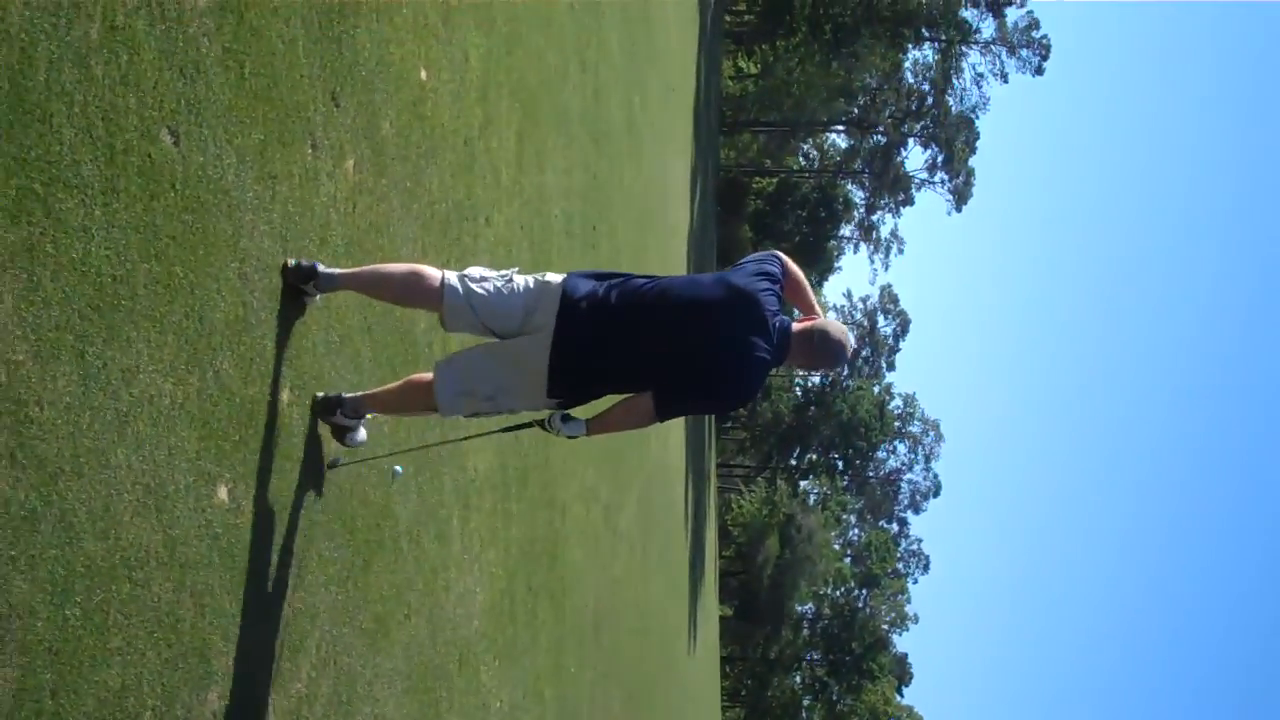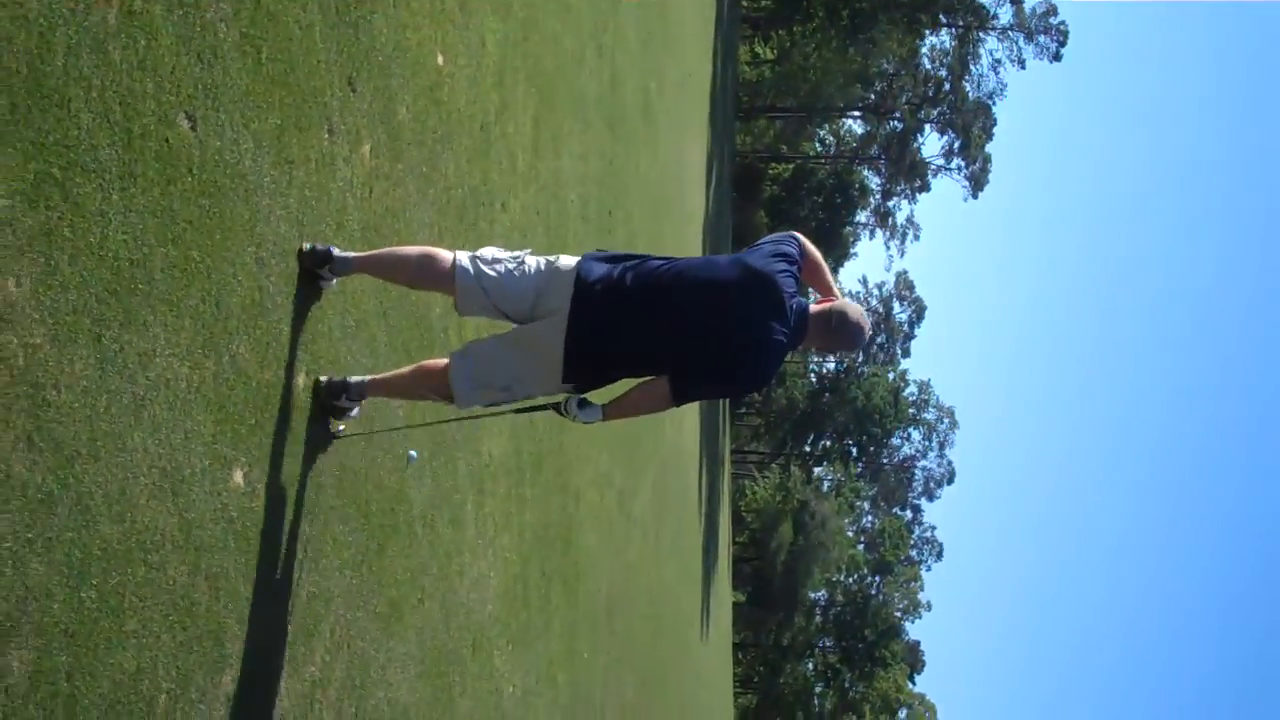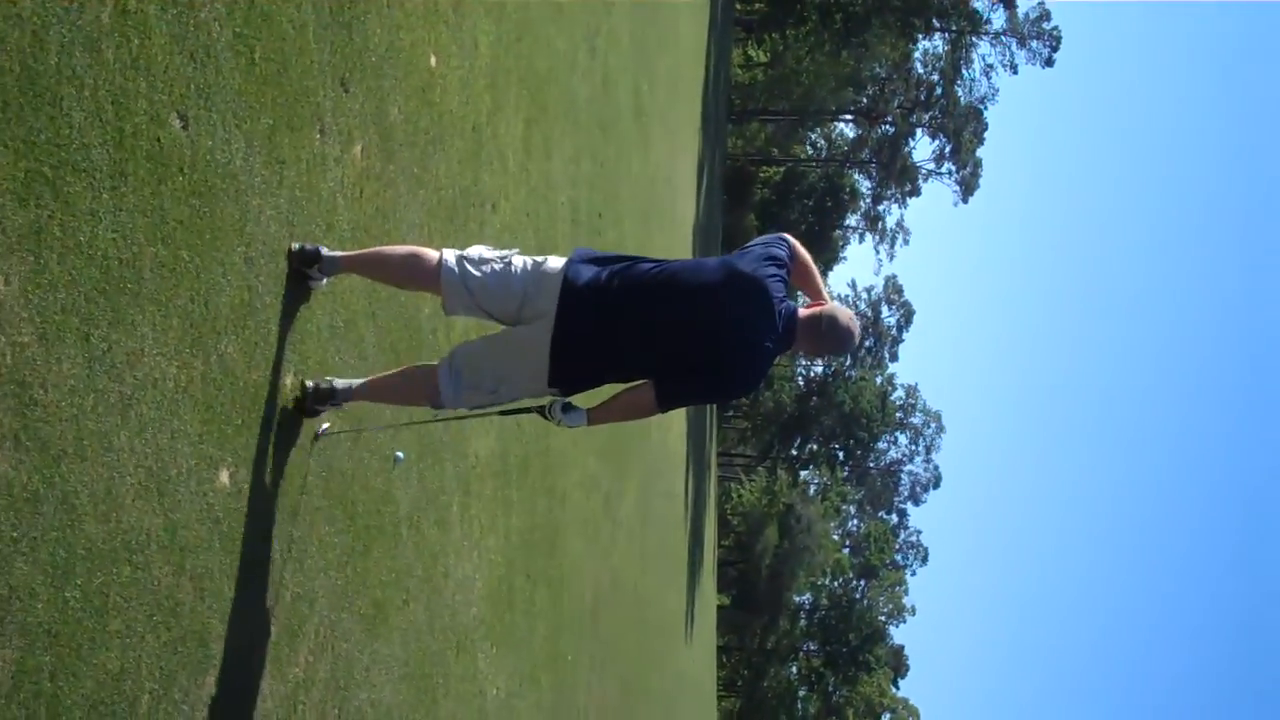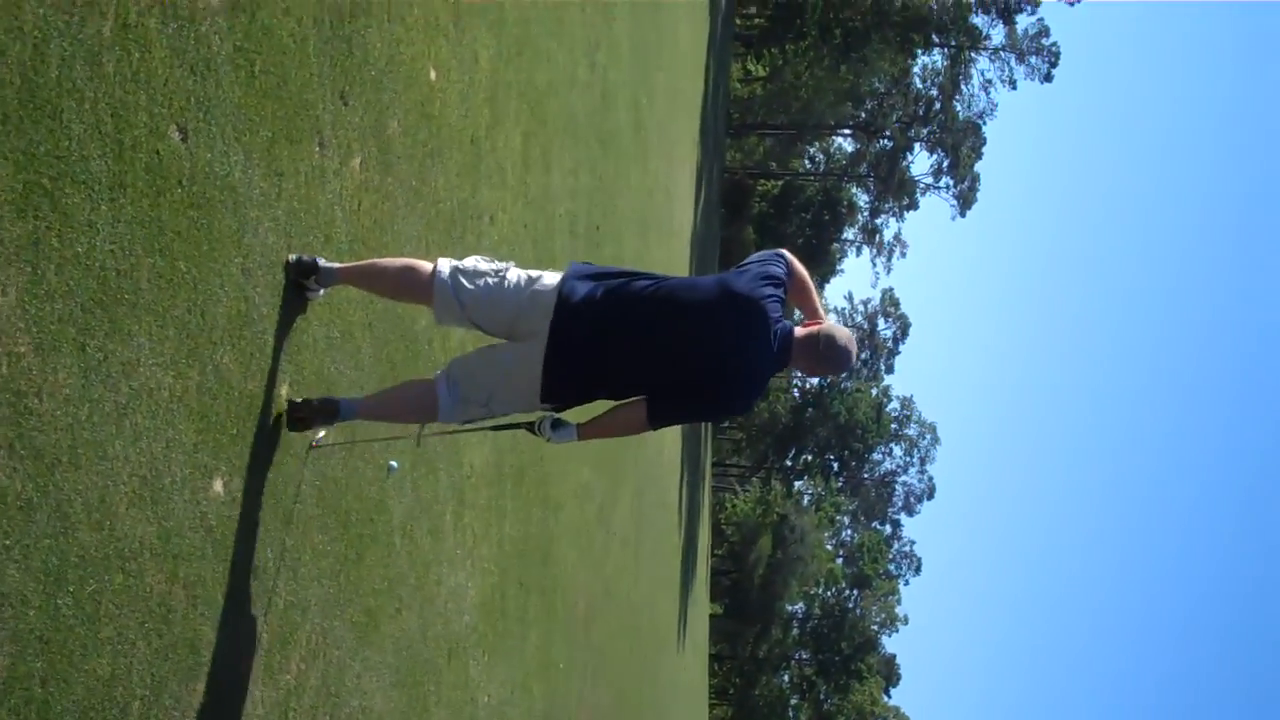
dt=0.1s
person 1, frame 1
left shoulder: (759, 283)
right shoulder: (739, 382)
left elbow: (782, 259)
right elbow: (651, 405)
left wrist: (814, 316)
right wrist: (582, 427)
left hip: (569, 298)
right hip: (565, 373)
left knee: (443, 288)
right knee: (447, 389)
left ankle: (327, 277)
right ankle: (353, 407)
person 1, frame 2
left shoulder: (777, 262)
right shoulder: (755, 364)
left elbow: (800, 240)
right elbow: (669, 388)
left wrist: (833, 295)
right wrist: (598, 412)
left hip: (583, 279)
right hip: (580, 354)
left knee: (456, 270)
right knee: (462, 378)
left ankle: (342, 261)
right ankle: (359, 388)
person 1, frame 3
left shoulder: (766, 267)
right shoulder: (743, 371)
left elbow: (789, 240)
right elbow: (654, 394)
left wrist: (822, 299)
right wrist: (585, 418)
left hip: (569, 279)
right hip: (566, 358)
left knee: (441, 268)
right knee: (451, 382)
left ankle: (331, 260)
right ankle: (349, 391)
person 1, frame 4
left shoulder: (763, 283)
right shoulder: (738, 388)
left elbow: (786, 256)
right elbow: (647, 411)
left wrist: (819, 316)
right wrist: (576, 433)
left hip: (564, 294)
right hip: (559, 373)
left knee: (436, 279)
right knee: (448, 395)
left ankle: (328, 271)
right ankle: (345, 408)
